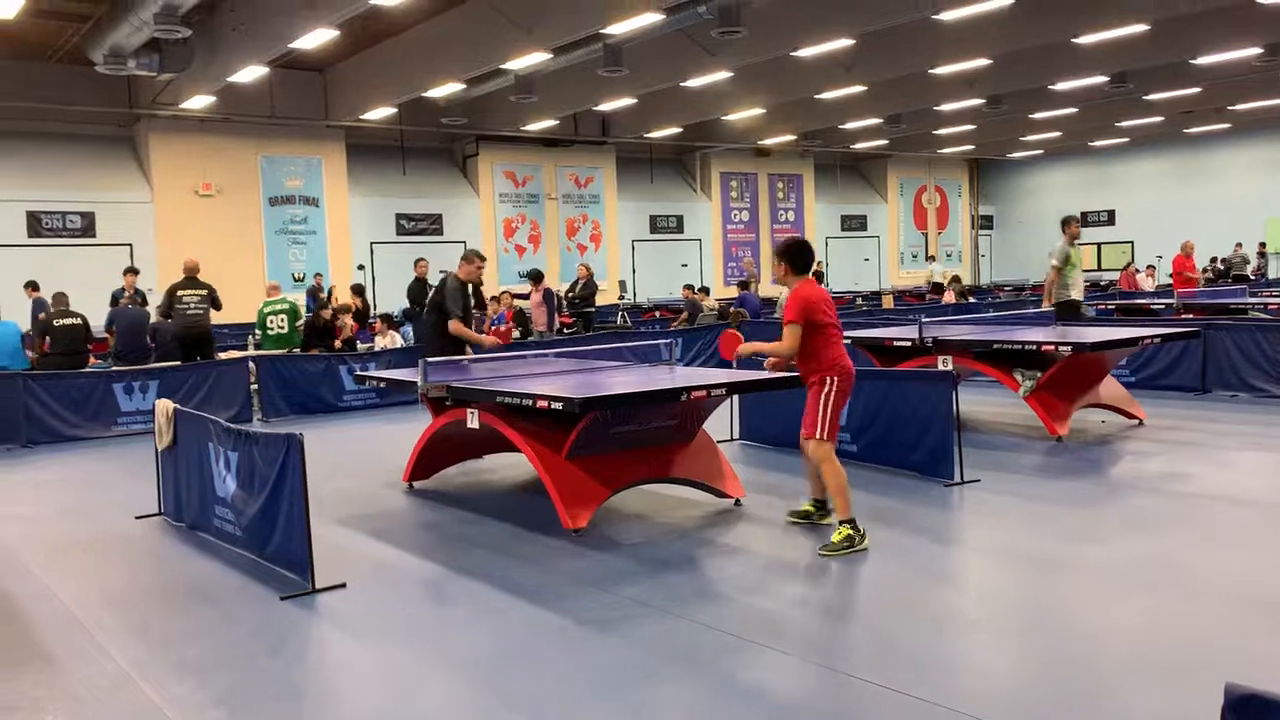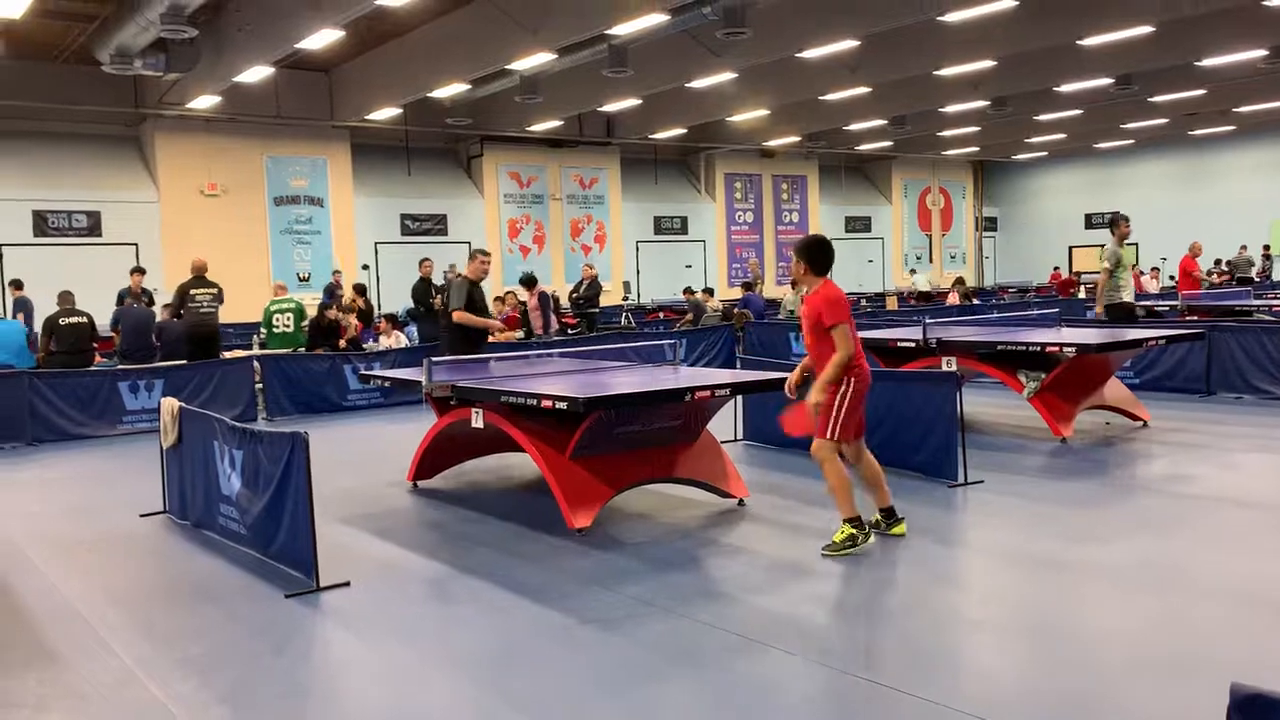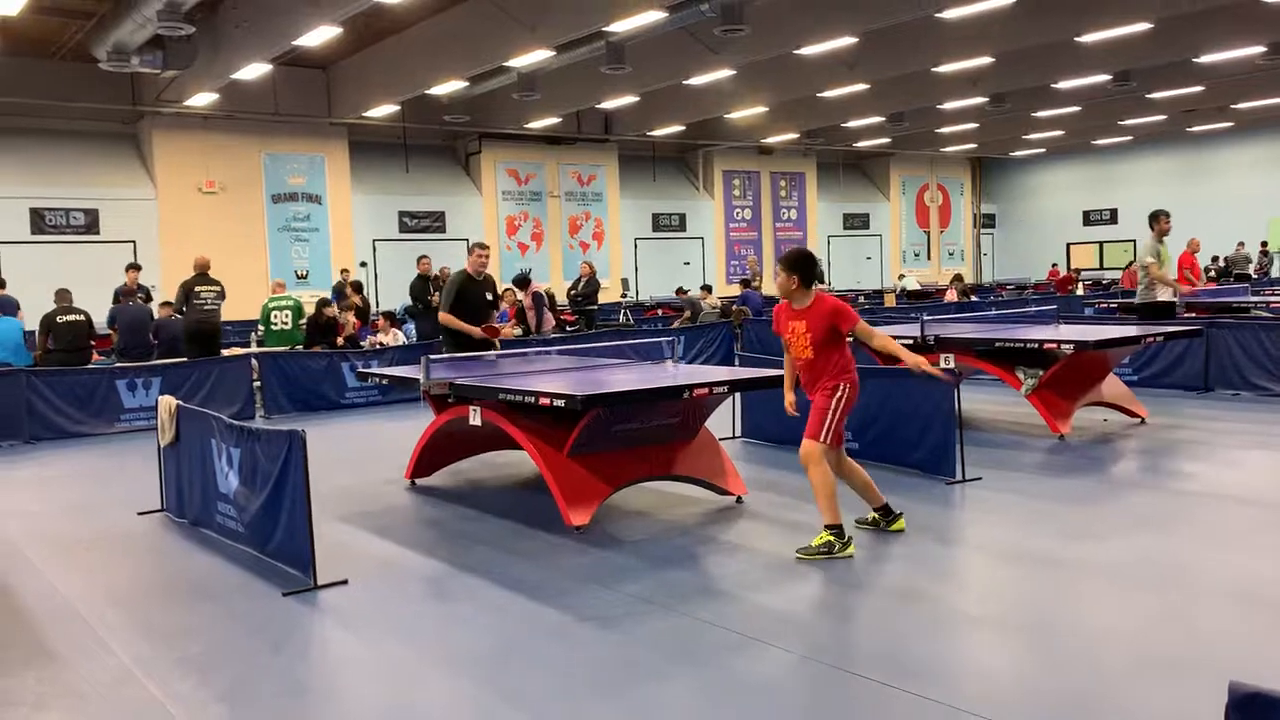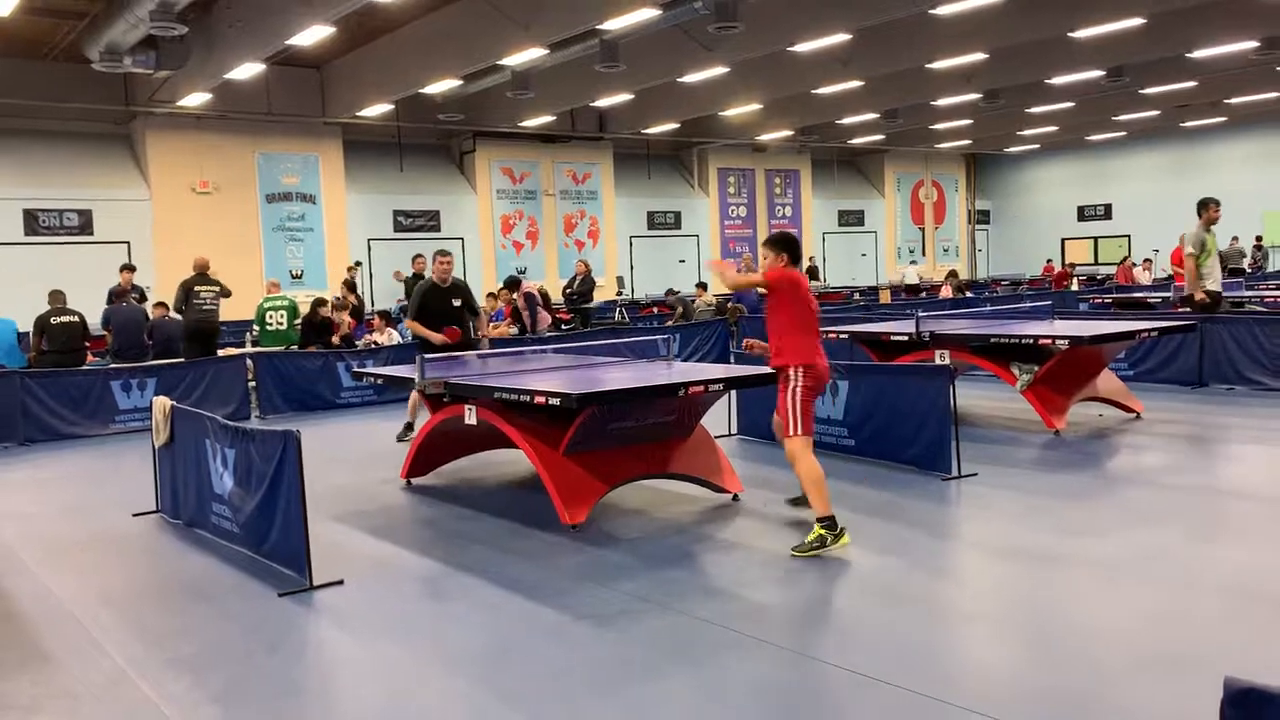
dt=0.3s
person 1, frame 1
left shoulder: (798, 297)
right shoulder: (814, 292)
left elbow: (790, 348)
left wrist: (752, 348)
right wrist: (780, 358)
left hip: (828, 378)
right hip: (827, 376)
left knee: (819, 451)
right knee: (810, 444)
left ankle: (851, 530)
right ankle: (819, 505)
person 1, frame 2
left shoulder: (828, 298)
right shoulder: (815, 296)
left elbow: (845, 351)
left wrist: (818, 388)
right wrist: (799, 371)
left hip: (845, 381)
right hip: (843, 381)
left knee: (822, 451)
right knee: (854, 451)
left ankle: (854, 529)
right ankle: (889, 517)
person 1, frame 3
left shoulder: (831, 307)
right shoulder: (780, 313)
left elbow: (873, 336)
left wrist: (908, 356)
right wrist: (789, 391)
left hip: (838, 388)
right hip: (818, 389)
left knee: (811, 454)
right knee: (836, 459)
left ankle: (836, 536)
right ankle: (885, 513)
person 1, frame 4
left shoulder: (786, 278)
right shoulder: (793, 285)
left elbow: (736, 282)
left wrist: (726, 270)
right wrist: (767, 349)
left hip: (800, 373)
right hip: (803, 370)
left knee: (797, 448)
right knee: (781, 425)
left ankle: (828, 529)
right ankle: (811, 490)
